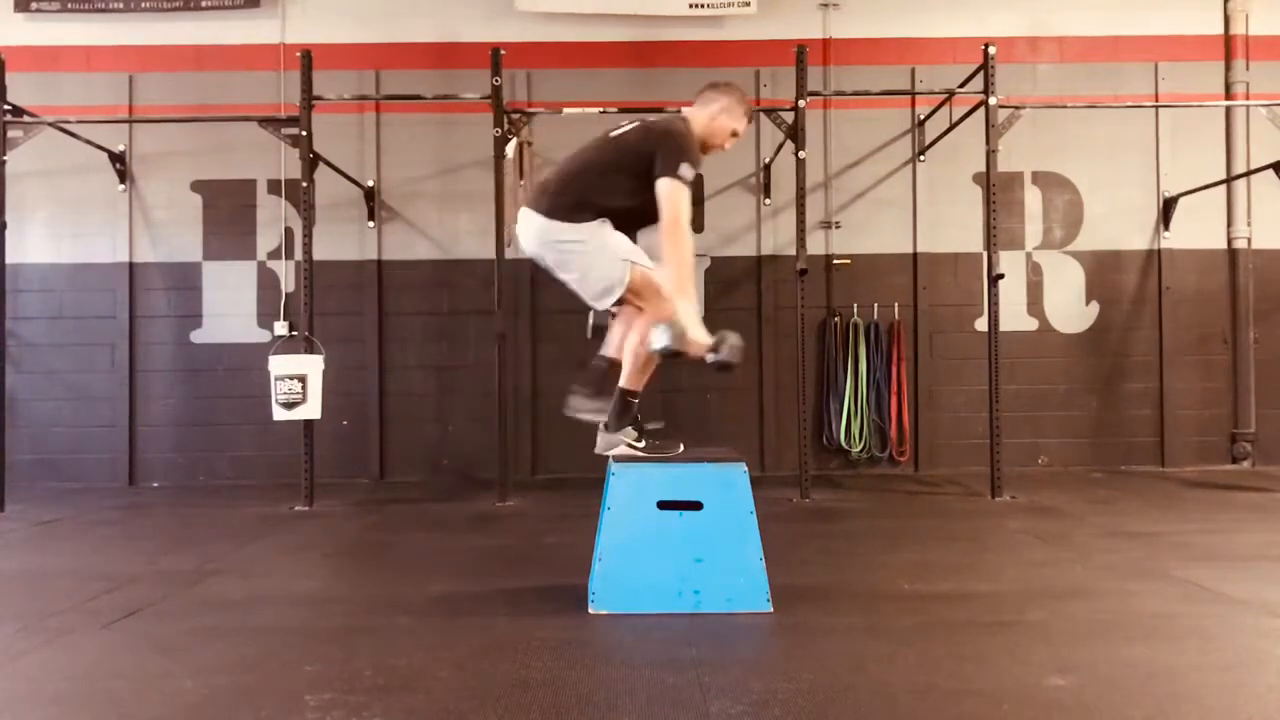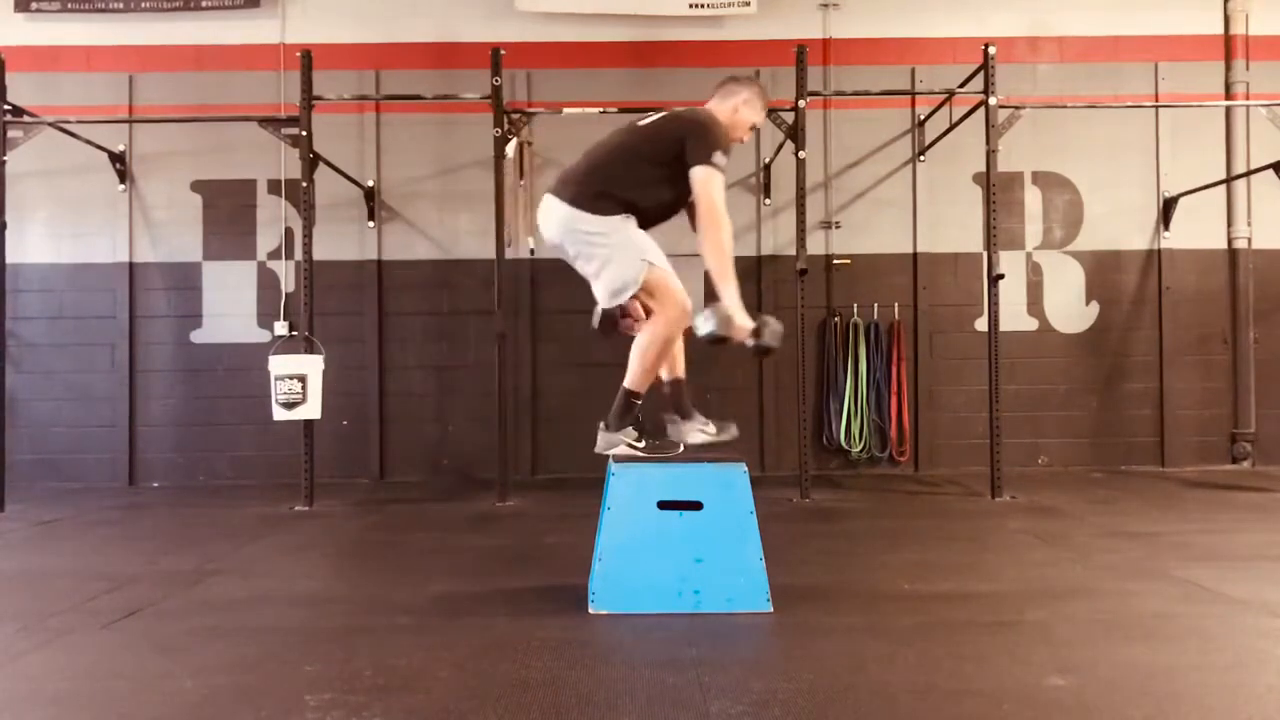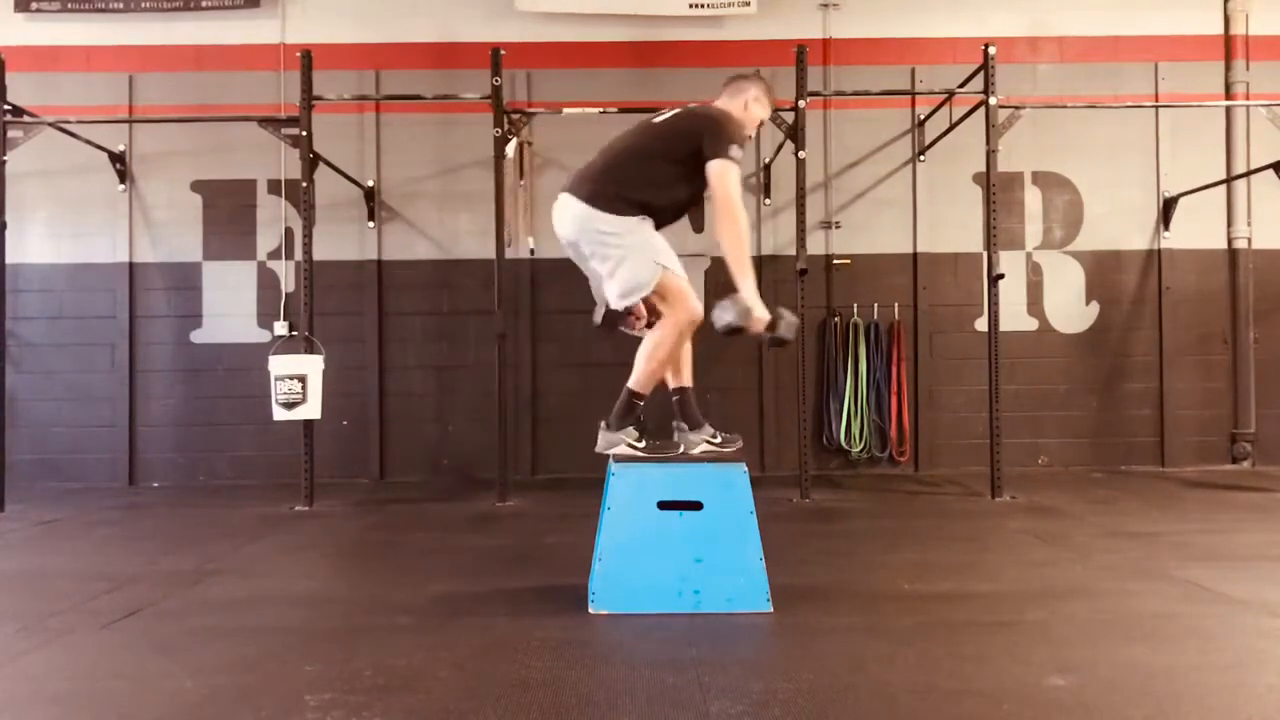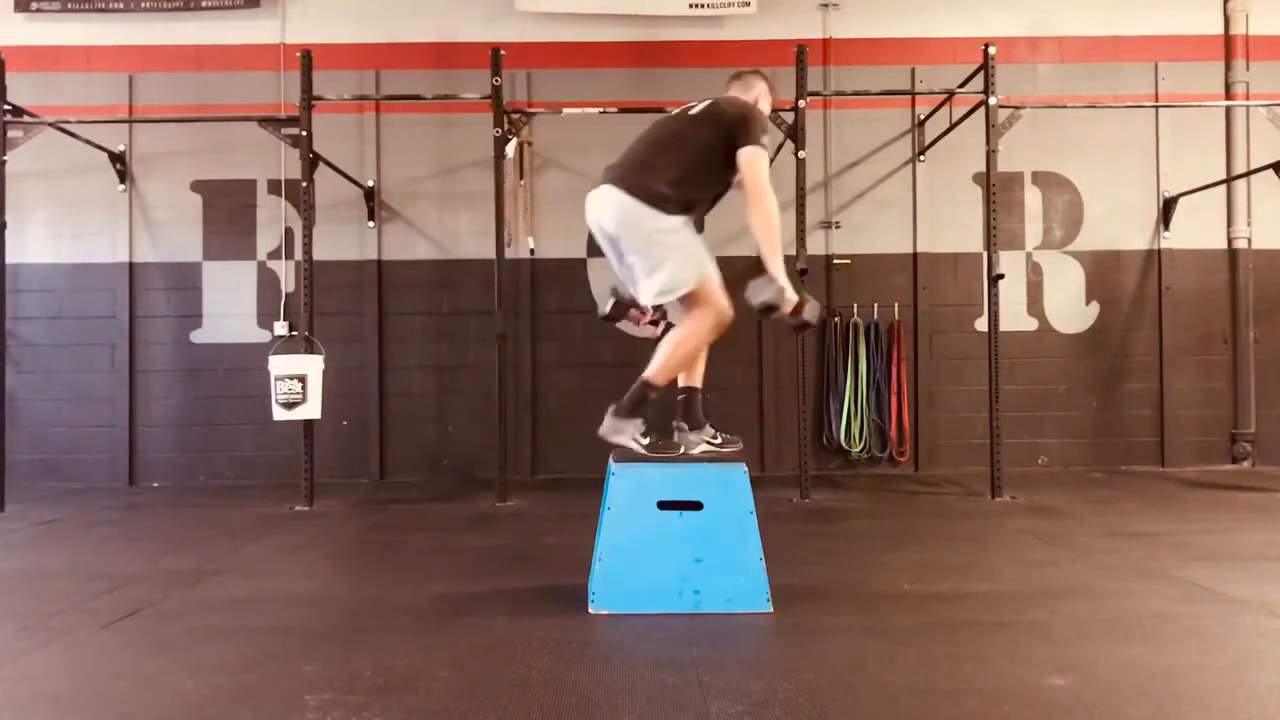
dt=0.1s
person 1, frame 1
left shoulder: (658, 134)
right shoulder: (679, 142)
left elbow: (627, 209)
right elbow: (675, 233)
right wrist: (690, 319)
left hip: (542, 221)
right hip: (563, 225)
left knee: (644, 301)
right knee: (660, 305)
left ankle: (595, 389)
right ankle: (620, 427)
person 1, frame 2
left shoulder: (677, 127)
right shoulder: (708, 130)
right elbow: (712, 220)
left wrist: (623, 288)
right wrist: (732, 303)
left hip: (564, 209)
right hip: (587, 213)
left knee: (660, 305)
right knee: (673, 307)
left ankle: (684, 417)
right ankle: (618, 427)
person 1, frame 3
left shoulder: (688, 125)
right shoulder: (722, 125)
right elbow: (728, 212)
left wrist: (630, 291)
right wrist: (750, 296)
left hip: (579, 208)
right hip: (603, 214)
left knee: (671, 310)
right knee: (683, 312)
left ankle: (690, 427)
right ankle: (620, 427)
person 1, frame 4
left shoulder: (686, 118)
right shoulder: (747, 114)
right elbow: (759, 197)
left wrist: (636, 285)
right wrist: (778, 277)
left hip: (604, 201)
right hip: (642, 207)
left knee: (696, 309)
right knee: (711, 312)
left ankle: (691, 427)
right ankle: (627, 415)
